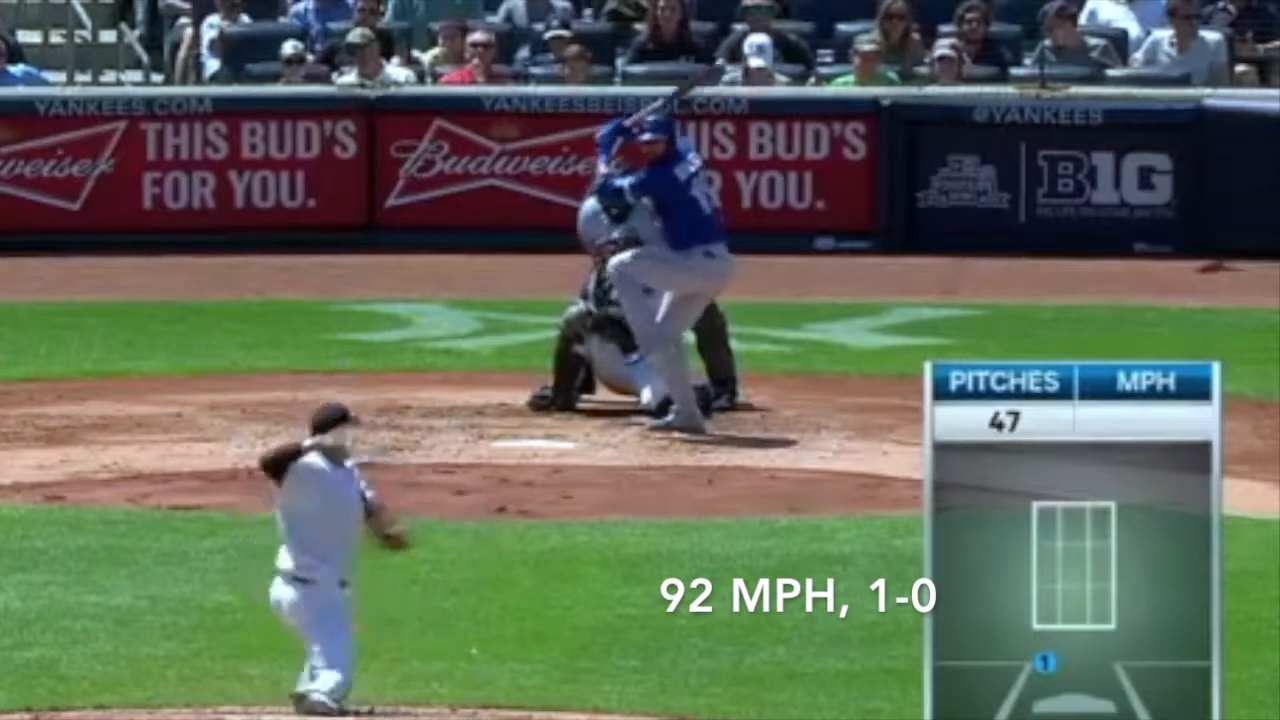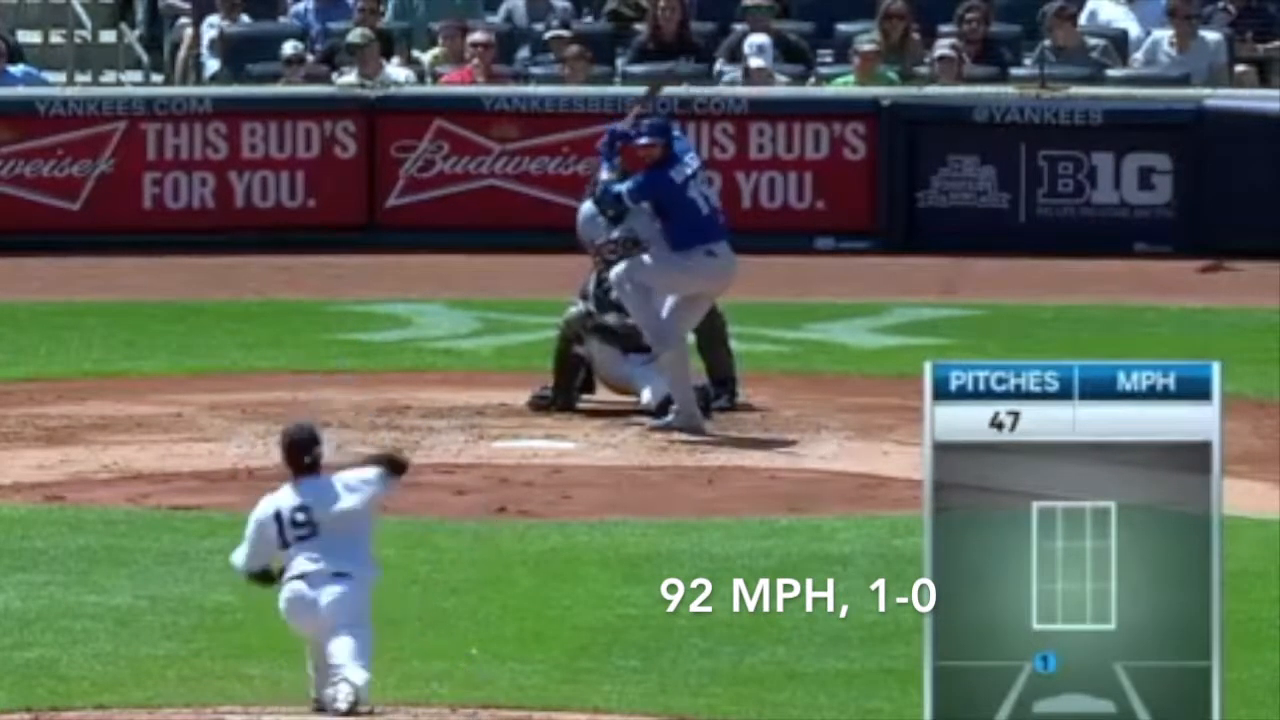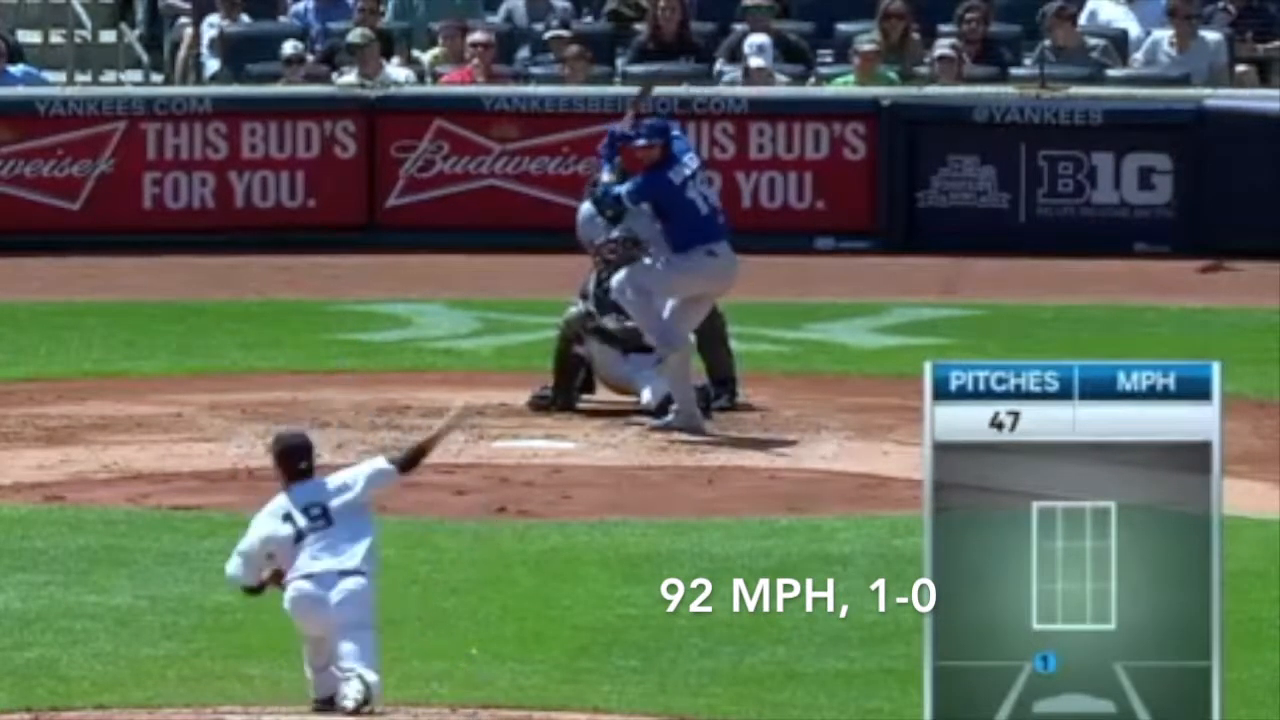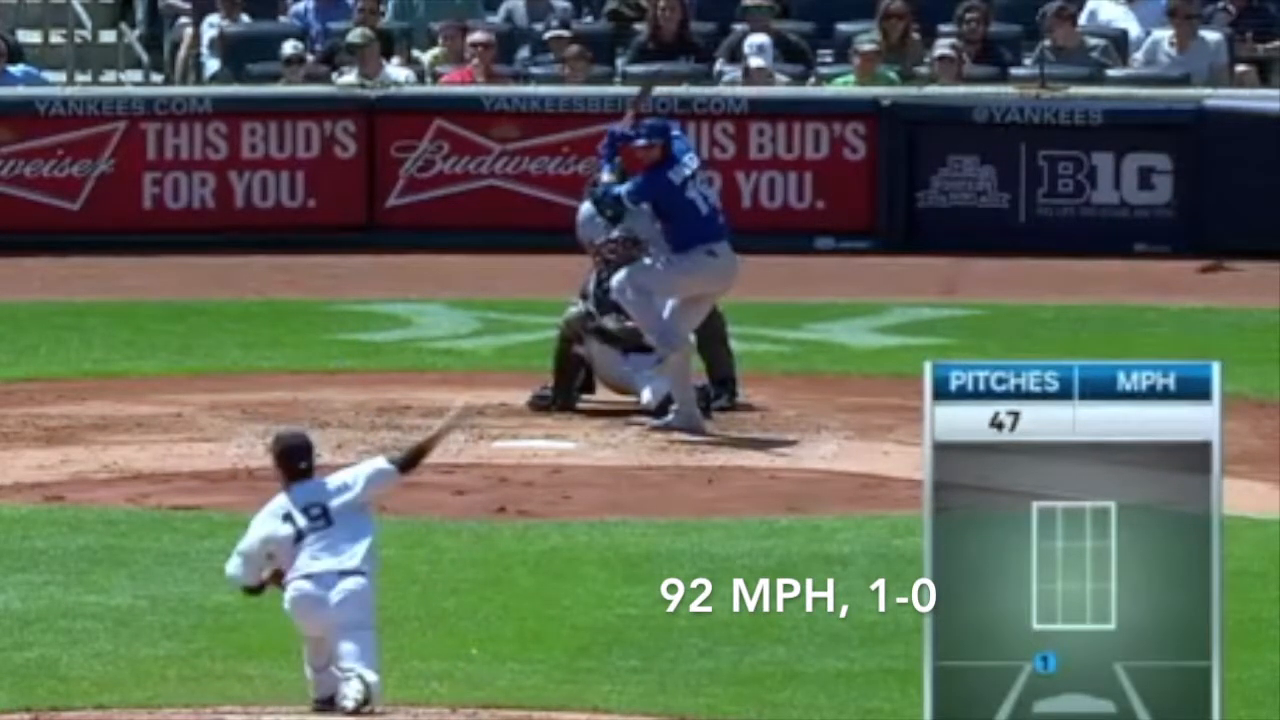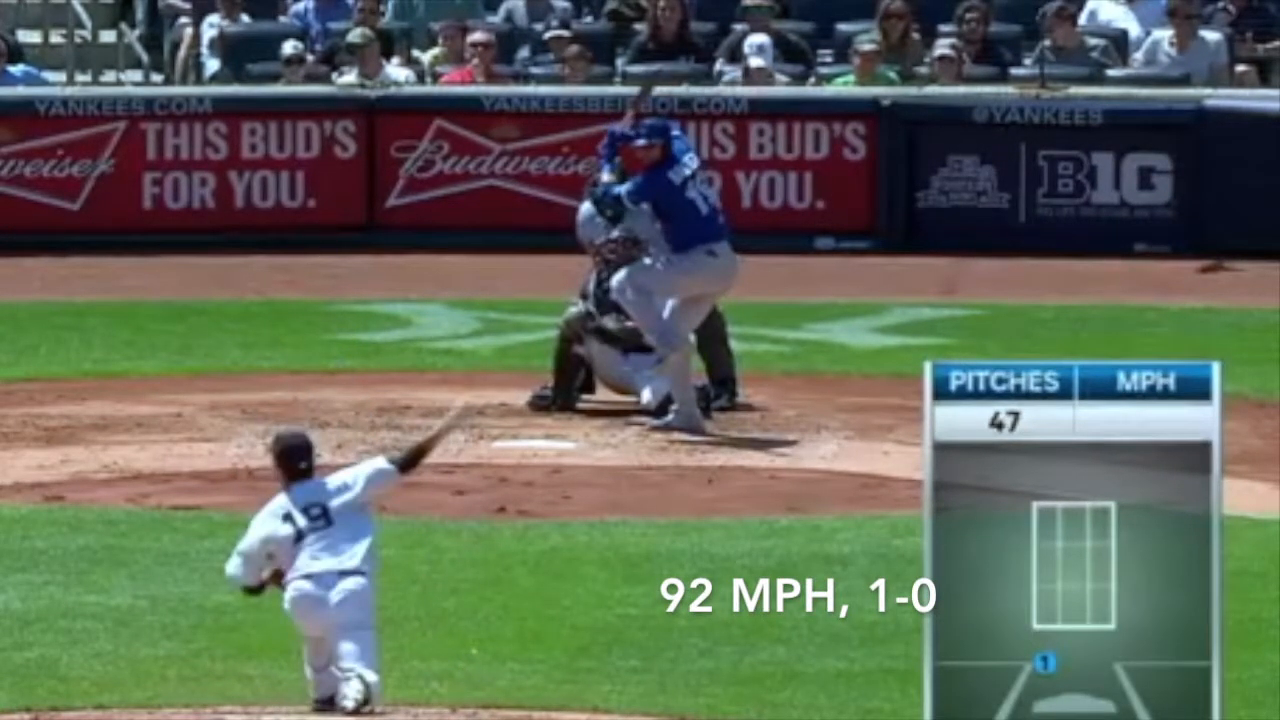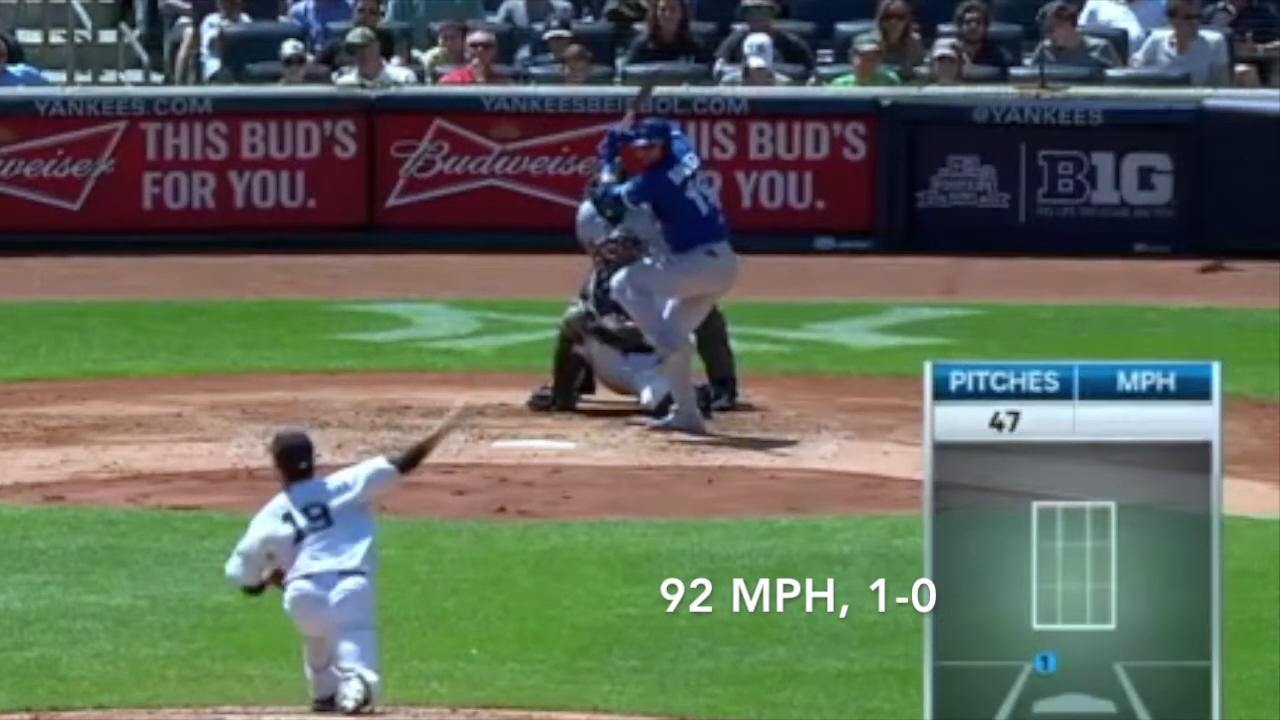
dt=0.1s
person 1, frame 1
left shoulder: (656, 175)
right shoulder: (687, 152)
left elbow: (605, 190)
right elbow: (665, 131)
left wrist: (604, 150)
right wrist: (628, 130)
left hip: (699, 261)
right hip: (715, 262)
left knee: (619, 267)
right knee: (666, 332)
left ankle: (651, 344)
right ankle: (687, 414)
person 1, frame 2
left shoulder: (654, 179)
right shoulder: (686, 152)
left elbow: (605, 197)
right elbow: (673, 133)
left wrist: (607, 160)
right wrist: (629, 134)
left hip: (701, 262)
right hip: (718, 262)
left knee: (622, 275)
right knee: (670, 332)
left ankle: (660, 343)
right ankle: (687, 414)
person 1, frame 3
left shoulder: (653, 180)
right shoulder: (685, 152)
left elbow: (606, 198)
right elbow: (670, 130)
left wrist: (608, 160)
right wrist: (629, 134)
left hip: (702, 262)
right hip: (721, 262)
left knee: (624, 282)
right knee: (671, 332)
left ankle: (668, 343)
right ankle: (686, 413)
person 1, frame 4
left shoulder: (652, 180)
right shoulder: (685, 151)
left elbow: (606, 198)
right elbow: (671, 129)
left wrist: (608, 160)
right wrist: (629, 134)
left hip: (702, 262)
right hip: (720, 263)
left knee: (624, 283)
right knee: (671, 333)
left ankle: (669, 343)
right ankle: (686, 414)
person 1, frame 5
left shoulder: (653, 180)
right shoulder: (685, 152)
left elbow: (606, 198)
right elbow: (670, 129)
left wrist: (608, 161)
right wrist: (630, 133)
left hip: (702, 261)
right hip: (721, 262)
left knee: (624, 283)
right knee: (672, 332)
left ankle: (669, 343)
right ankle: (686, 414)
person 1, frame 6
left shoulder: (653, 180)
right shoulder: (684, 151)
left elbow: (606, 198)
right elbow: (671, 129)
left wrist: (608, 161)
right wrist: (629, 133)
left hip: (702, 261)
right hip: (720, 262)
left knee: (624, 283)
right knee: (672, 332)
left ankle: (669, 343)
right ankle: (686, 414)
person 2, frame 1
right shoulder: (309, 468)
right elbow: (271, 462)
left wrist: (384, 524)
right wrist: (314, 444)
left hip: (297, 589)
right hip: (307, 591)
left ankle: (316, 685)
person 2, frame 2
left shoulder: (267, 509)
right shoulder: (347, 485)
left elbow: (253, 573)
right elbow: (395, 466)
left hip: (297, 599)
right hip: (345, 594)
left knee: (317, 626)
left ankle: (325, 695)
right ankle: (347, 688)
person 2, frame 3
left shoulder: (267, 519)
right shoulder: (346, 484)
left elbow: (245, 581)
right elbow: (403, 462)
left wrist: (273, 576)
right wrist: (441, 431)
left hip: (302, 597)
right hip: (353, 590)
left knee: (318, 628)
left ankle: (325, 693)
right ankle: (357, 683)
person 2, frame 4
left shoulder: (267, 519)
right shoulder: (346, 484)
left elbow: (244, 581)
right elbow: (403, 462)
left wrist: (273, 577)
right wrist: (441, 430)
left hip: (302, 597)
right hip: (352, 590)
left knee: (318, 629)
left ankle: (325, 693)
right ankle: (356, 683)
person 2, frame 5
left shoulder: (268, 519)
right shoulder: (346, 484)
left elbow: (245, 581)
right elbow: (403, 462)
left wrist: (274, 575)
right wrist: (442, 430)
left hip: (303, 597)
right hip: (352, 590)
left knee: (318, 629)
right knee: (357, 662)
left ankle: (326, 694)
right ankle: (357, 686)
person 2, frame 6
left shoulder: (268, 519)
right shoulder: (346, 484)
left elbow: (244, 580)
right elbow: (403, 463)
left wrist: (274, 576)
right wrist: (441, 430)
left hip: (303, 597)
right hip: (352, 590)
left knee: (318, 628)
right knee: (357, 661)
left ankle: (326, 693)
right ankle: (357, 686)
person 3, frame 1
right shoulder: (597, 280)
left hip: (647, 360)
right hip: (612, 365)
left knee: (660, 401)
right knee: (576, 318)
left ankle: (705, 394)
right ankle: (562, 392)
person 3, frame 2
left shoulder: (653, 285)
right shoulder: (597, 280)
left elbow: (664, 334)
left wrist: (631, 326)
left hip: (648, 360)
right hip: (612, 365)
left knee: (660, 401)
right knee: (575, 318)
left ankle: (705, 394)
right ankle: (563, 392)
person 3, frame 3
left shoulder: (652, 283)
right shoulder: (597, 280)
left elbow: (665, 334)
left wrist: (631, 329)
left hip: (648, 360)
right hip: (613, 361)
left knee: (661, 400)
right knee: (576, 319)
left ankle: (700, 394)
right ankle: (563, 391)
person 3, frame 4
left shoulder: (652, 283)
right shoulder: (597, 280)
left elbow: (666, 333)
left wrist: (630, 329)
left hip: (647, 360)
right hip: (613, 362)
left knee: (660, 400)
right knee: (575, 319)
left ankle: (700, 394)
right ankle: (563, 391)
person 3, frame 5
left shoulder: (652, 283)
right shoulder: (597, 280)
left elbow: (666, 333)
left wrist: (631, 330)
left hip: (648, 360)
right hip: (612, 364)
left knee: (662, 400)
right knee: (575, 320)
left ankle: (699, 394)
right ankle: (563, 392)
person 3, frame 6
left shoulder: (651, 283)
right shoulder: (597, 280)
left elbow: (666, 332)
left wrist: (631, 330)
left hip: (648, 361)
right hip: (613, 364)
left knee: (661, 400)
left ankle: (700, 394)
right ankle: (563, 391)
